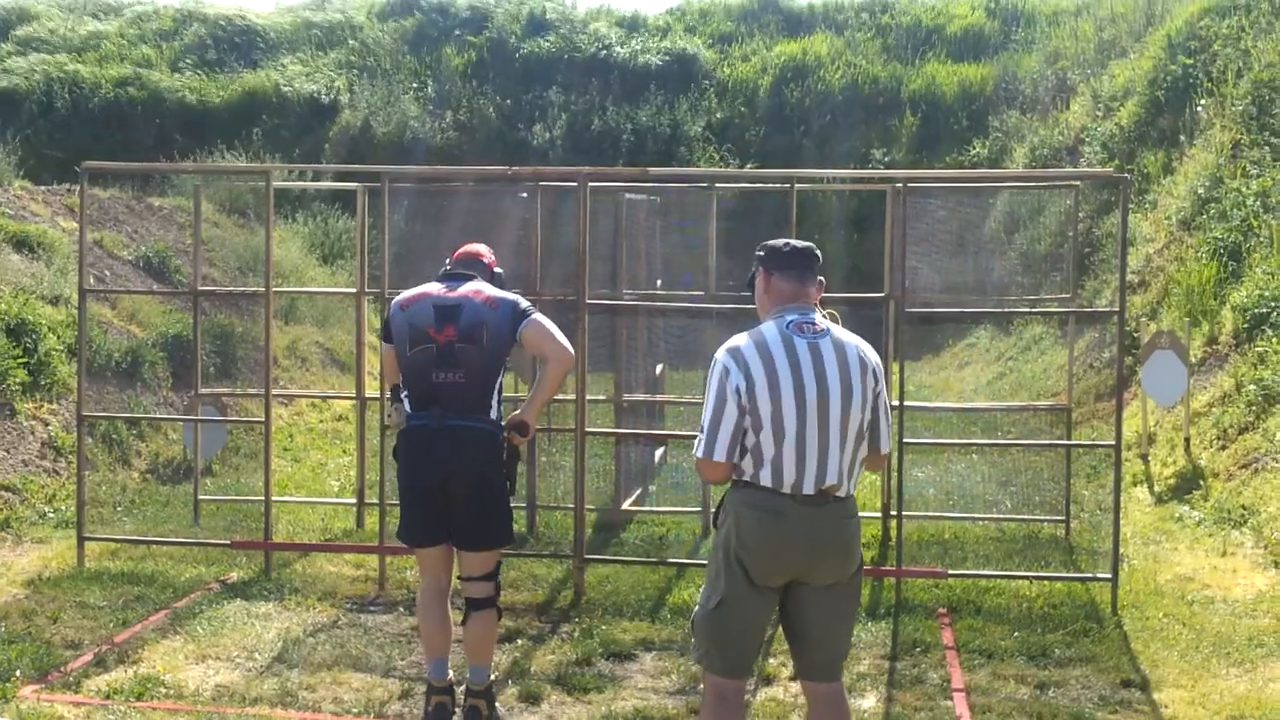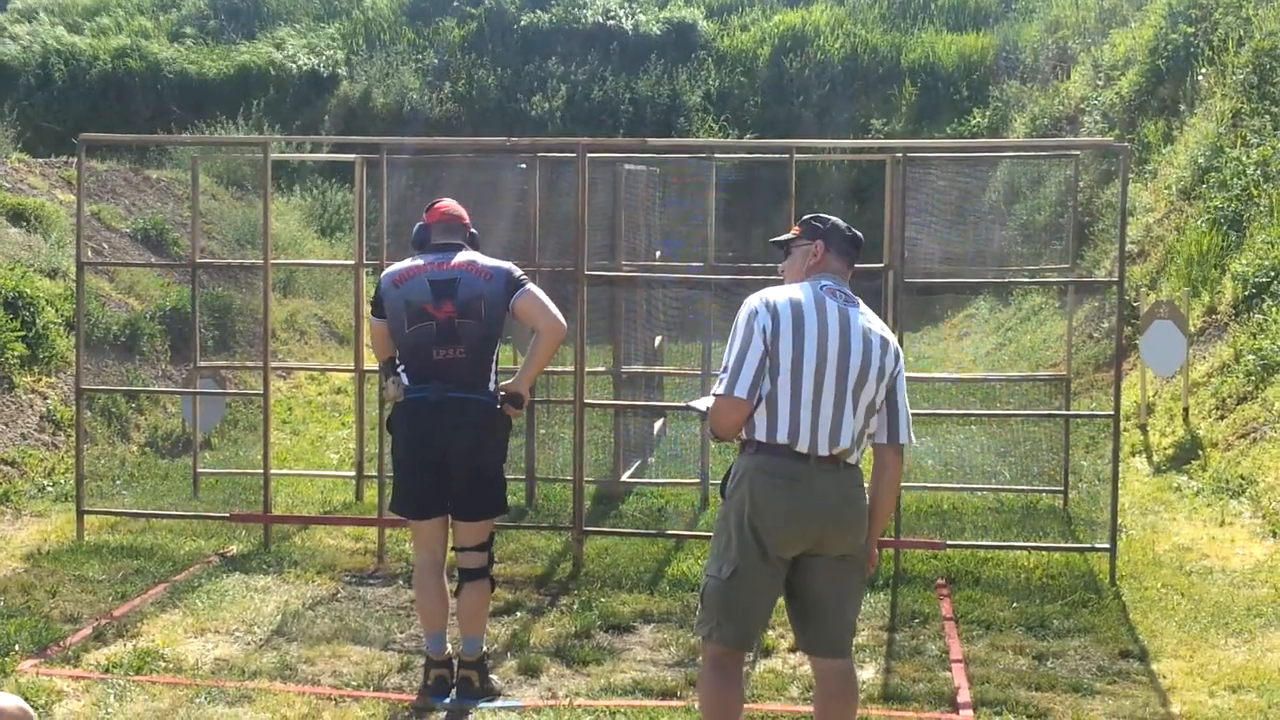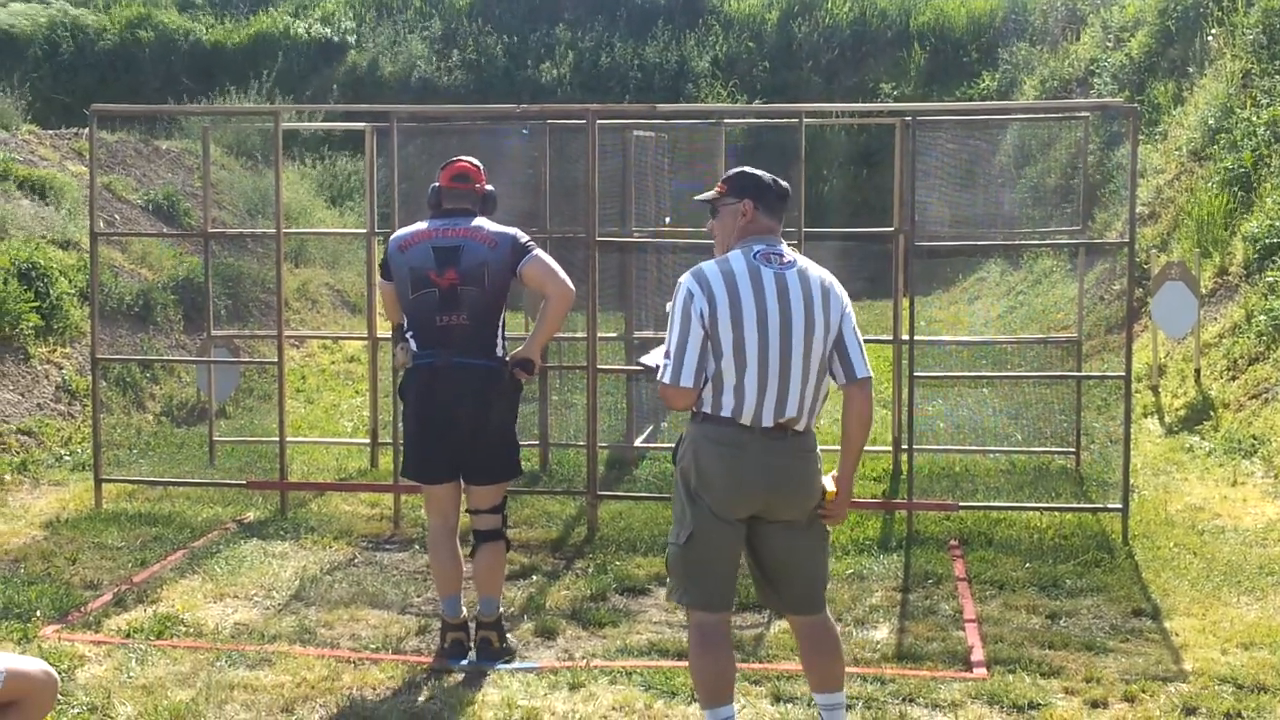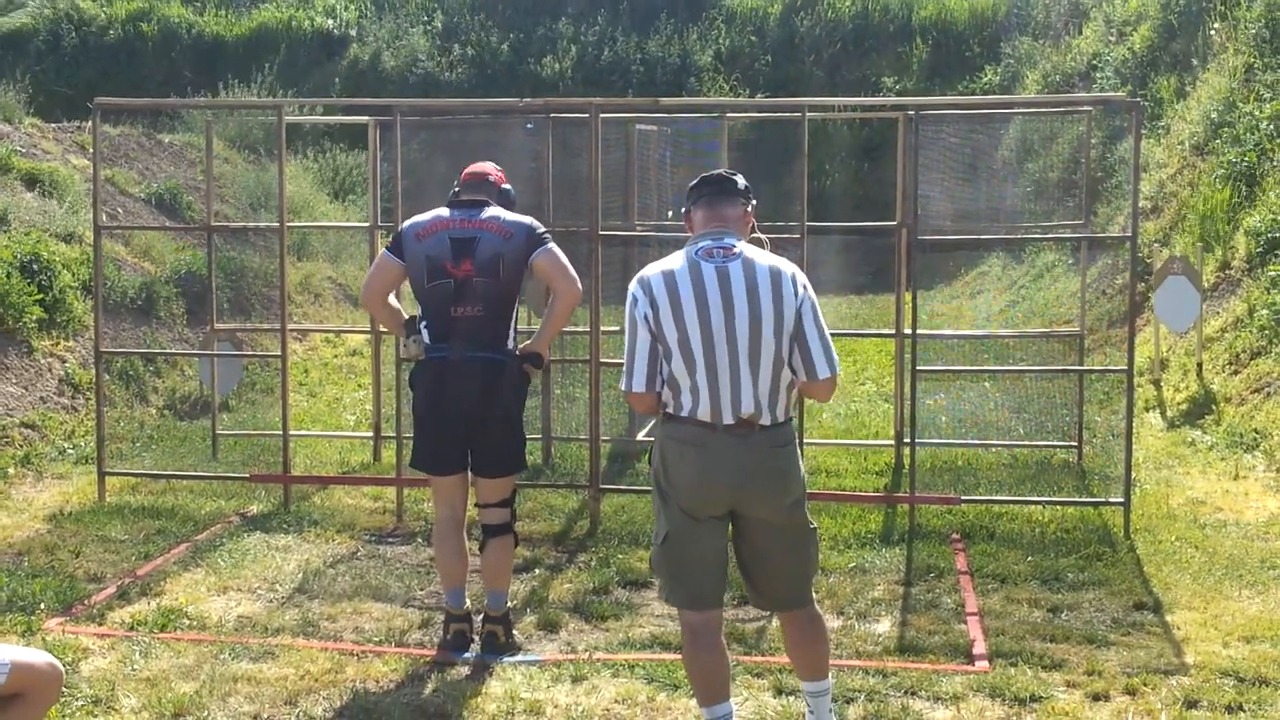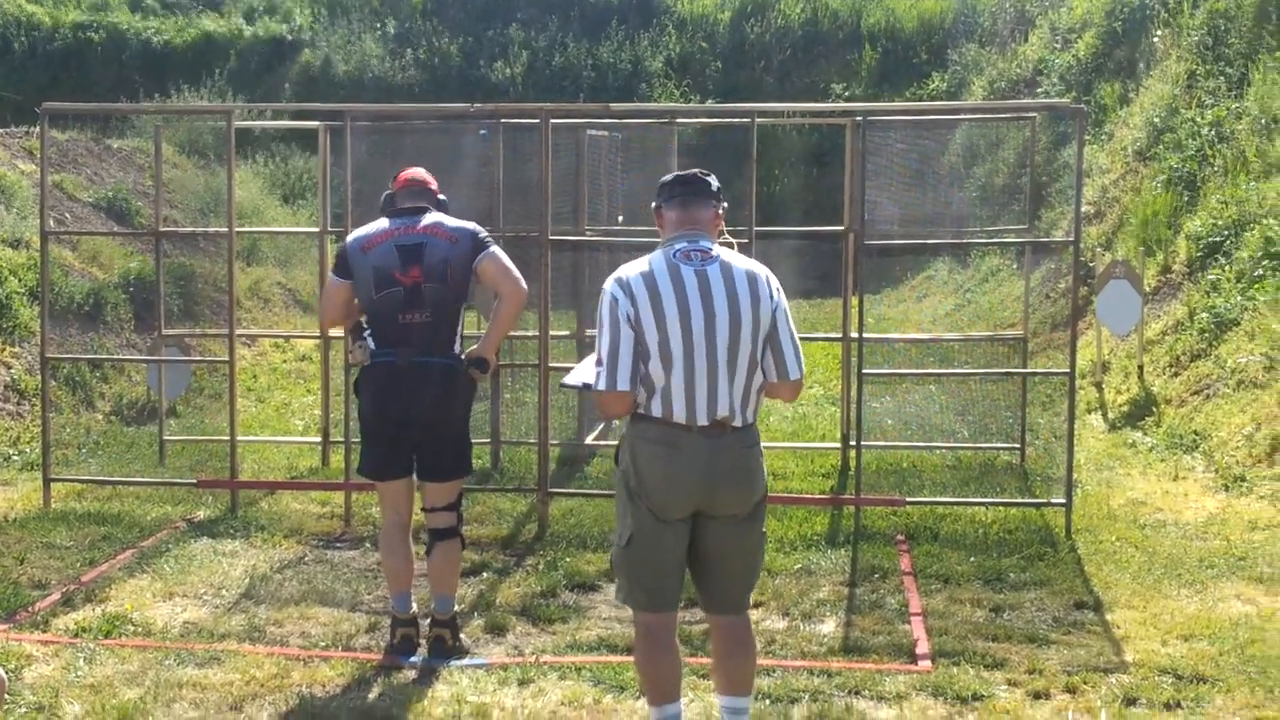
dt=1s
person 1, frame 1
left shoulder: (739, 355)
right shoulder: (862, 355)
left elbow: (713, 469)
right elbow: (877, 458)
left hip: (758, 523)
right hip: (833, 526)
left knee: (725, 676)
right knee: (824, 679)
person 1, frame 2
left shoulder: (768, 306)
right shoulder: (881, 337)
left elbow: (728, 414)
right elbow: (891, 455)
left wrist: (721, 428)
right wrist: (870, 537)
left hip: (767, 487)
right hip: (841, 497)
left knee: (723, 646)
right knee: (833, 654)
person 1, frame 3
left shoulder: (702, 283)
right shoulder: (825, 286)
left elbow: (679, 395)
right elbow: (859, 392)
left wrist: (665, 374)
right wrist: (845, 477)
left hip: (717, 457)
right hip: (792, 459)
left knee: (707, 613)
right knee: (808, 609)
person 1, frame 4
left shoulder: (651, 283)
right shoulder: (785, 277)
left elbow: (641, 399)
right elbow: (822, 386)
left hip: (689, 456)
right hip: (769, 454)
left knee: (698, 613)
right knee: (795, 600)
person 1, frame 5
left shoulder: (627, 284)
right shoulder: (758, 279)
left elbow: (614, 402)
right elbow: (788, 386)
left wrist: (627, 388)
left hip: (657, 457)
right hip: (734, 456)
left knee: (654, 614)
right knee: (730, 610)
person 2, frame 1
left shoulder: (403, 304)
right shoulder: (504, 304)
left elbow: (391, 376)
right elbow: (561, 354)
right wrist: (530, 411)
left hip: (418, 448)
right hip: (477, 448)
left knee: (432, 579)
right knee: (480, 582)
person 2, frame 2
left shoulder: (392, 279)
right shoulder: (497, 273)
left elbow: (382, 351)
right elbow: (554, 325)
right wrist: (520, 384)
left hip: (416, 422)
right hip: (475, 420)
left knee: (427, 553)
right knee: (474, 553)
left ankle: (437, 666)
right ankle: (471, 668)
person 2, frame 3
left shoulder: (400, 244)
right shoulder: (504, 239)
left elbow: (392, 314)
right elbow: (561, 290)
right wrist: (530, 351)
left hip: (425, 388)
right hip: (484, 387)
left knee: (441, 518)
right knee: (489, 517)
left ankle: (453, 629)
right ankle: (489, 629)
person 2, frame 4
left shoulder: (415, 229)
right shoulder: (520, 229)
left elbow: (372, 294)
right elbow: (569, 288)
right wrist: (538, 347)
left hip: (436, 379)
right hip: (495, 378)
left knee: (447, 510)
right knee: (497, 510)
left ankle: (456, 621)
right ankle: (496, 623)
person 2, frame 5
left shoulder: (359, 242)
right shoulder: (463, 234)
left elbow: (331, 316)
right elbow: (514, 290)
right wrist: (486, 351)
left hip: (383, 385)
right hip: (442, 383)
left knee: (394, 514)
right knee: (443, 514)
left ankle: (402, 626)
right ankle: (443, 627)
